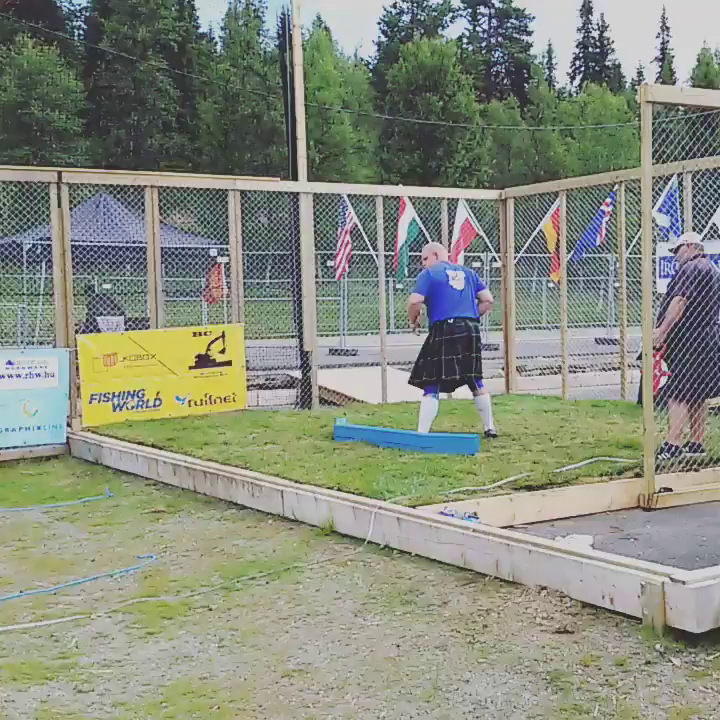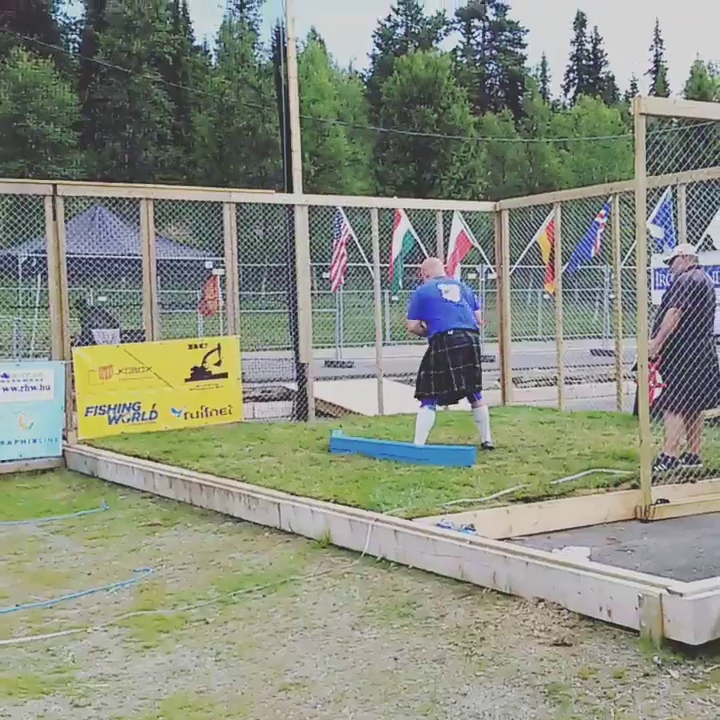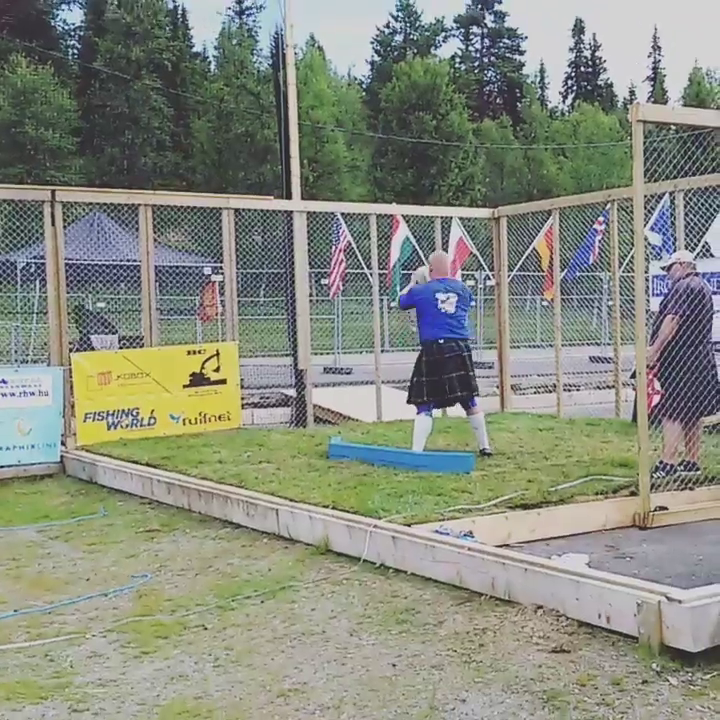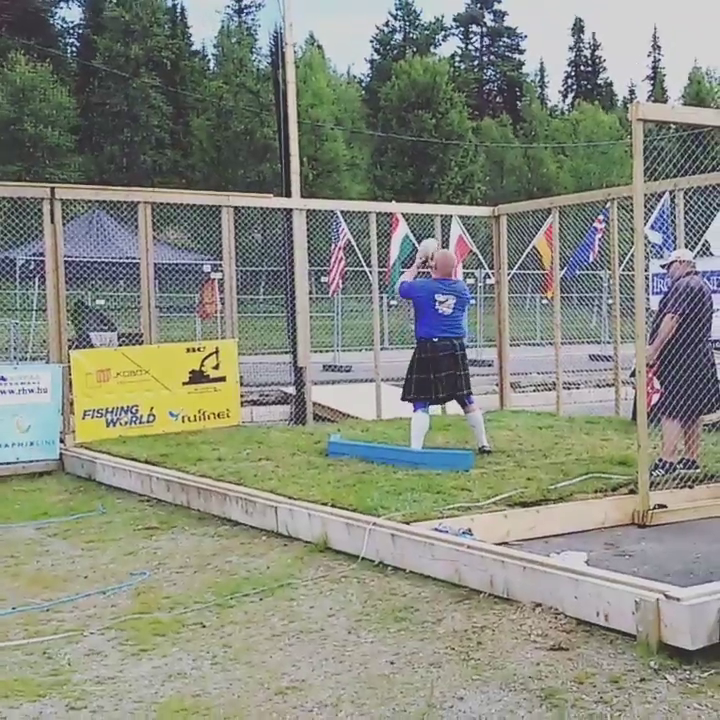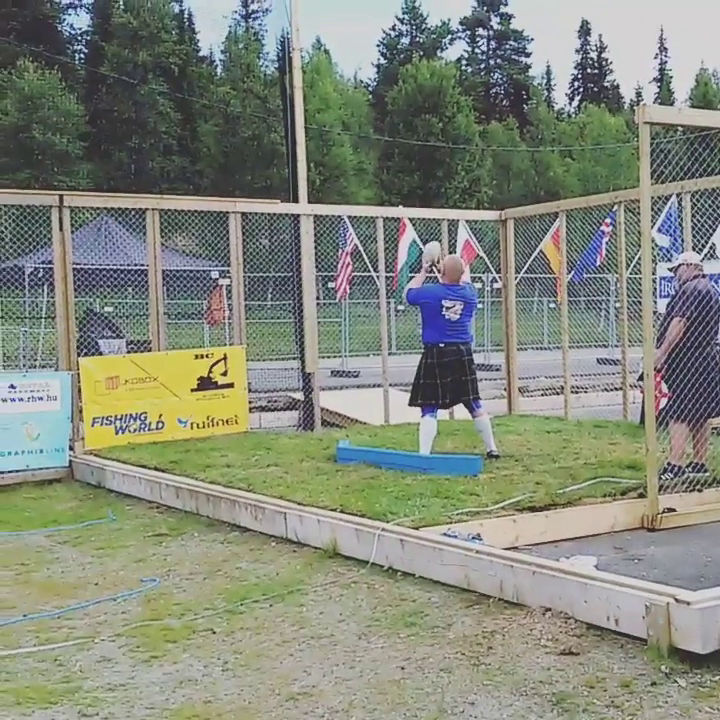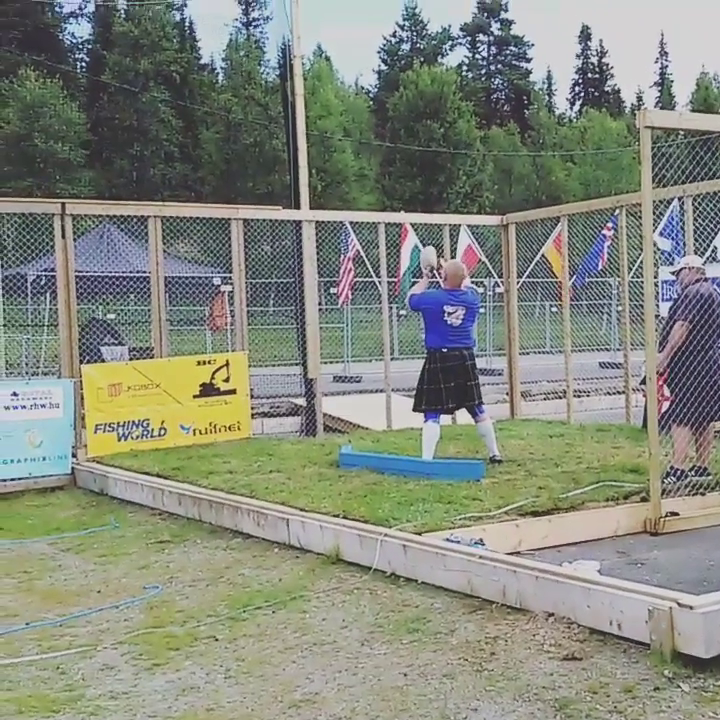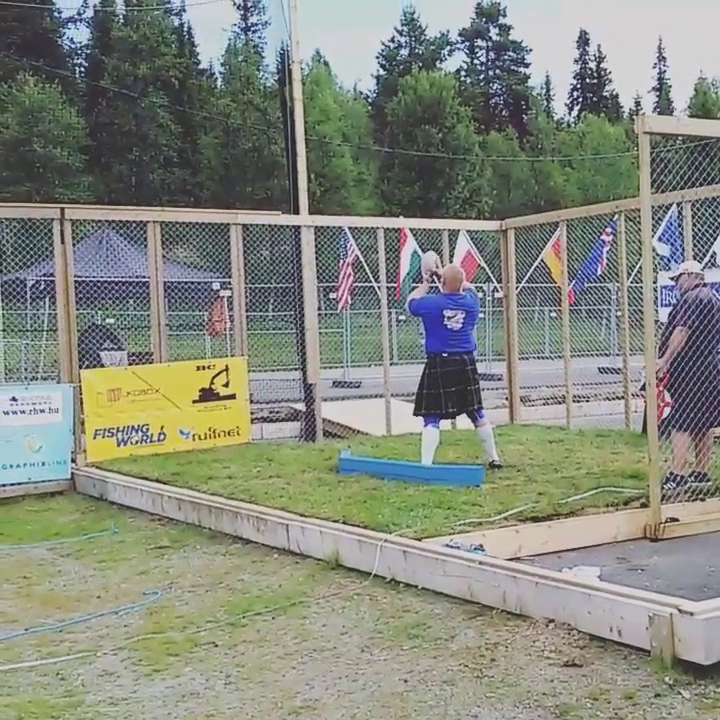
dt=0.3s
person 1, frame 1
left shoulder: (692, 268)
left elbow: (680, 301)
left wrist: (662, 330)
left hip: (688, 339)
left knee: (678, 393)
right knee: (698, 394)
left ankle: (673, 446)
right ankle: (696, 444)
person 1, frame 2
left shoulder: (686, 280)
left elbow: (675, 312)
left wrist: (657, 341)
left hip: (683, 351)
left knee: (673, 405)
right knee: (694, 406)
left ankle: (669, 458)
right ankle: (693, 455)
person 1, frame 3
left shoulder: (684, 287)
left elbow: (673, 319)
left wrist: (655, 349)
left hip: (681, 358)
right hip: (700, 357)
left knee: (672, 412)
right knee: (693, 413)
left ankle: (668, 464)
right ankle: (692, 462)
person 1, frame 4
left shoulder: (683, 286)
left elbow: (672, 319)
left wrist: (654, 348)
left hip: (680, 357)
right hip: (699, 356)
left knee: (671, 410)
right knee: (692, 411)
left ankle: (667, 463)
right ankle: (691, 460)
person 1, frame 5
left shoulder: (691, 289)
left elbow: (680, 321)
left wrist: (662, 351)
left hip: (687, 361)
left knee: (679, 414)
right knee: (700, 414)
left ankle: (675, 467)
right ankle: (699, 464)
person 1, frame 6
left shoulder: (693, 293)
left elbow: (683, 326)
left wrist: (664, 355)
left hip: (690, 365)
left knee: (681, 418)
left ankle: (677, 471)
person 1, frame 7
left shoulder: (692, 298)
left elbow: (682, 331)
left wrist: (665, 360)
left hip: (690, 370)
left knee: (681, 423)
left ankle: (676, 477)
person 2, frame 1
left shoulder: (429, 274)
right shoulder: (468, 272)
left elbow: (414, 302)
right elbow: (488, 300)
left wrist: (414, 321)
left hip: (445, 332)
right hip: (471, 330)
left knee: (432, 387)
right knee: (476, 382)
left ankle: (422, 434)
right ankle: (490, 428)
person 2, frame 2
left shoulder: (422, 291)
right shoulder: (463, 287)
left elbow: (412, 326)
right elbow: (479, 320)
left hip: (443, 343)
right hip: (470, 341)
left knee: (429, 399)
right knee: (474, 394)
left ankle: (418, 447)
right ankle: (487, 440)
person 2, frame 3
left shoulder: (420, 290)
right shoulder: (463, 289)
left elbow: (402, 303)
left hip: (433, 351)
right hip: (461, 350)
left knee: (425, 405)
right knee: (470, 402)
left ankle: (416, 452)
right ankle: (484, 446)
person 2, frame 4
left shoulder: (420, 287)
right shoulder: (462, 289)
left elbow: (401, 287)
left wrist: (416, 266)
right wrist: (447, 266)
left hip: (428, 350)
right hip: (456, 349)
left knee: (421, 403)
right knee: (466, 399)
left ankle: (415, 450)
right ankle: (483, 444)
person 2, frame 5
left shoulder: (428, 292)
right shoulder: (469, 293)
left elbow: (408, 293)
left wrist: (424, 272)
right wrist: (456, 268)
left hip: (435, 355)
right hip: (462, 354)
left knee: (429, 408)
right knee: (474, 404)
left ankle: (424, 455)
right ankle: (492, 449)
person 2, frame 6
left shoulder: (430, 298)
right shoulder: (471, 298)
left elbow: (411, 299)
right elbow: (468, 286)
left wrist: (425, 278)
right wrist: (455, 273)
left hip: (438, 361)
right hip: (465, 359)
left knee: (432, 414)
right knee: (477, 409)
left ankle: (427, 460)
right ankle: (494, 454)
person 2, frame 7
left shoulder: (430, 303)
right shoulder: (471, 301)
left elbow: (411, 304)
right elbow: (468, 288)
left wrist: (425, 283)
right wrist: (447, 273)
left hip: (439, 366)
right hip: (466, 364)
left knee: (432, 418)
right knee: (477, 414)
left ankle: (426, 465)
right ankle: (494, 459)
